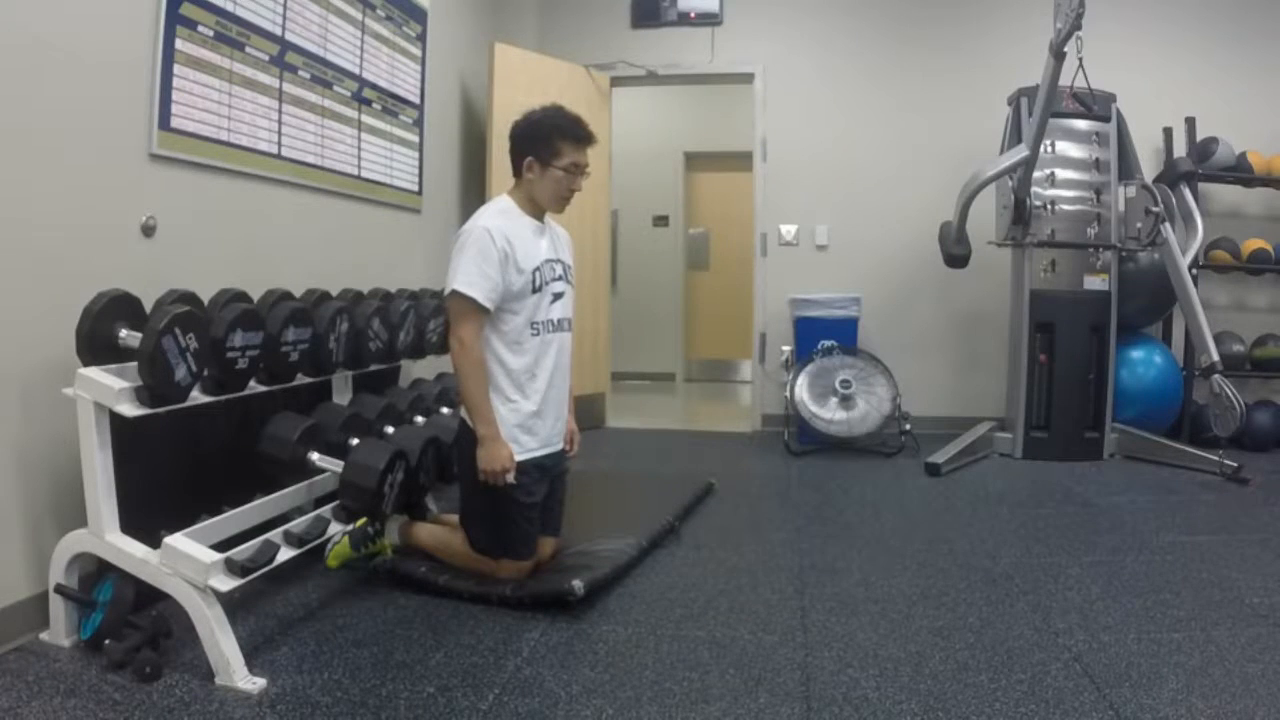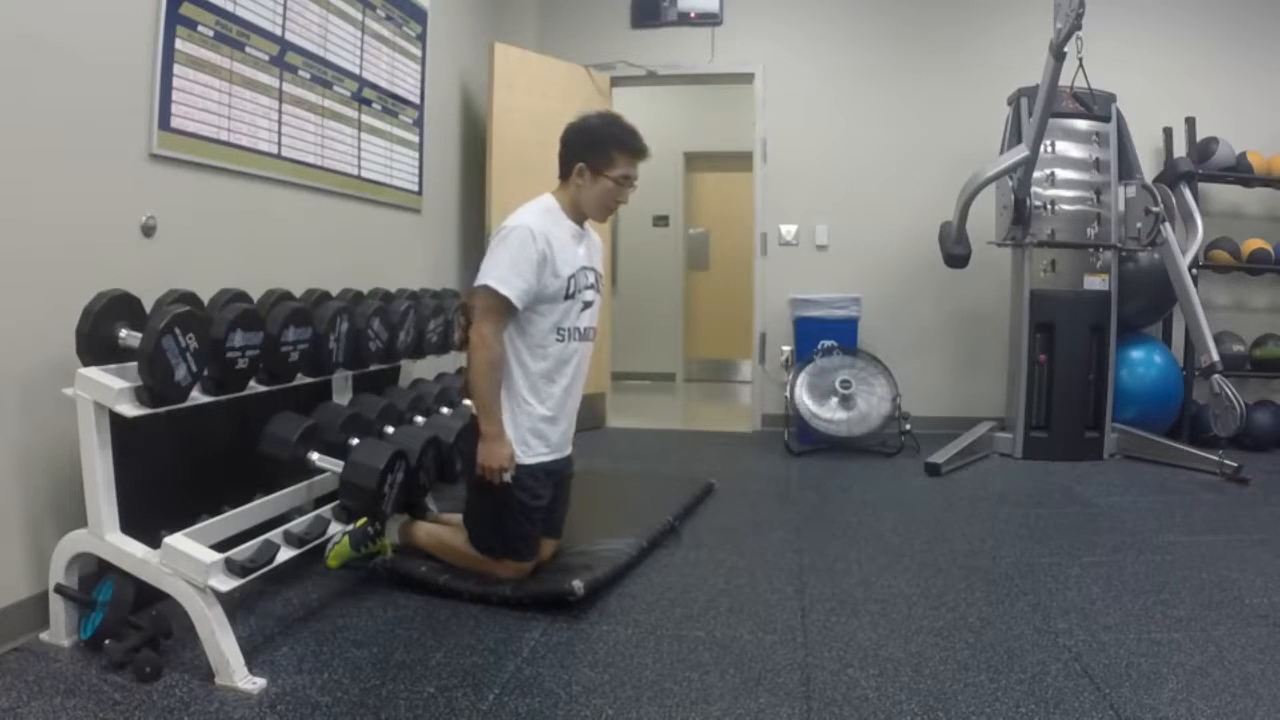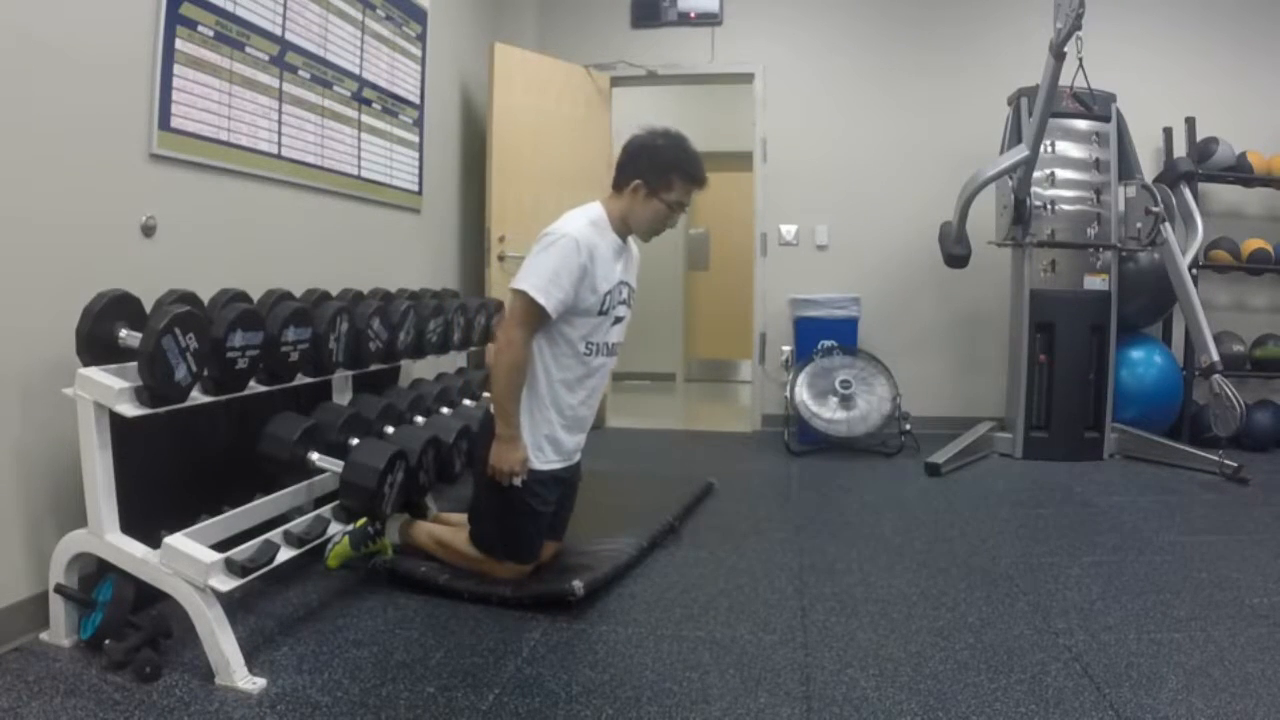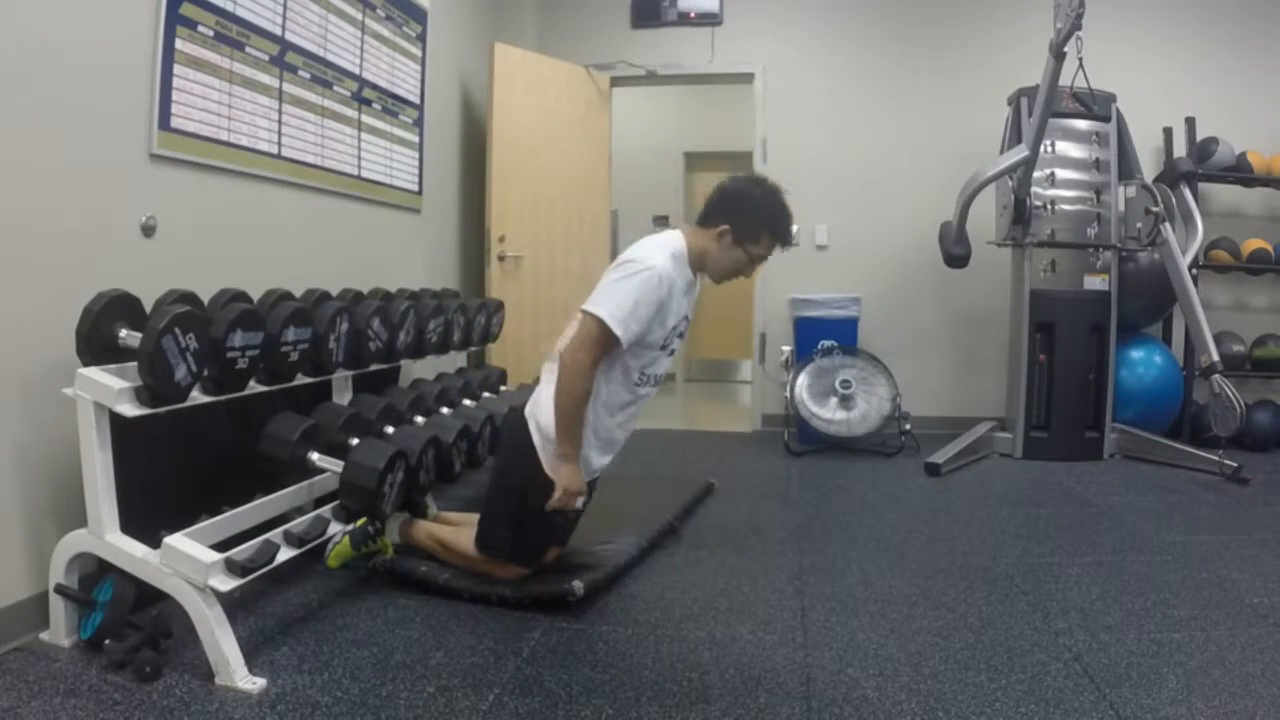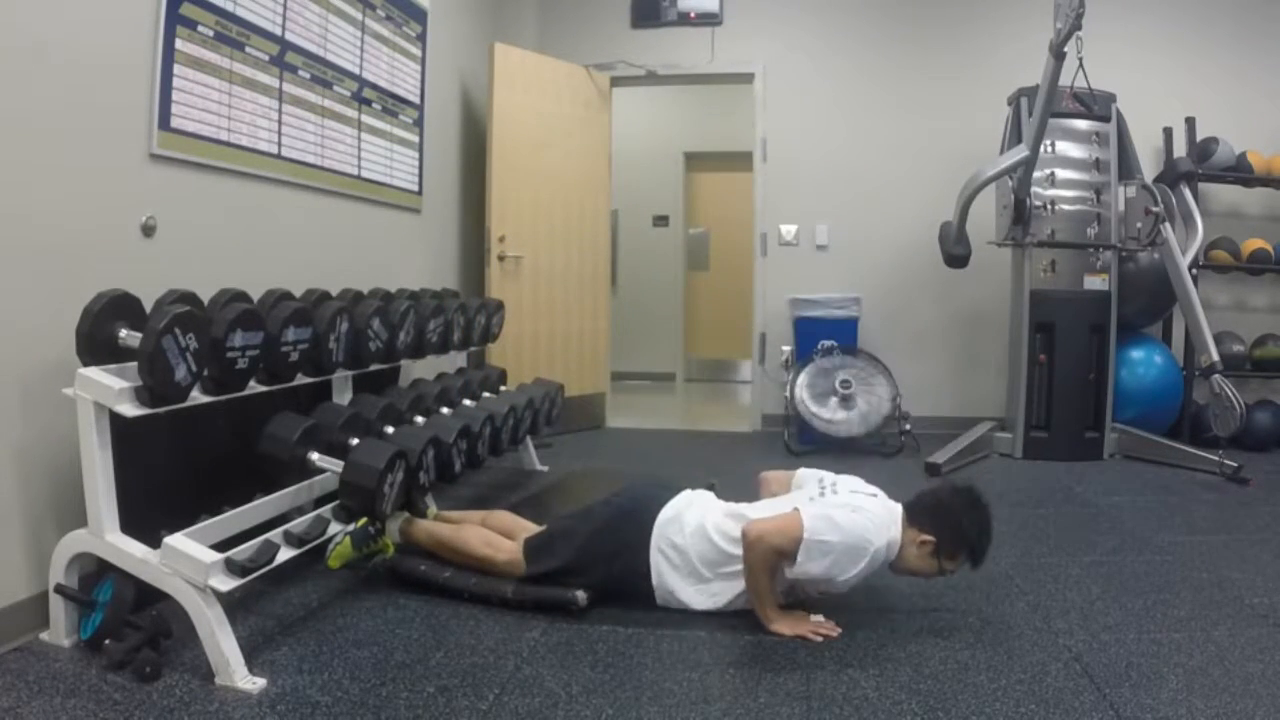
dt=1s
person 1, frame 1
left shoulder: (557, 235)
right shoulder: (489, 232)
right elbow: (464, 339)
left wrist: (567, 412)
right wrist: (489, 436)
left hip: (547, 435)
right hip: (505, 439)
left knee: (540, 550)
right knee: (510, 564)
left ankle: (425, 518)
right ankle: (393, 531)
person 1, frame 2
left shoulder: (589, 240)
right shoulder: (529, 231)
right elbow: (484, 334)
right wrist: (492, 434)
left hip: (554, 439)
right hip: (514, 442)
left knee: (541, 551)
right knee: (511, 563)
left ankle: (421, 516)
right ankle: (396, 531)
person 1, frame 3
left shoulder: (626, 249)
right shoulder: (574, 240)
right elbow: (512, 338)
right wrist: (507, 437)
left hip: (565, 443)
right hip: (526, 443)
left knee: (540, 551)
right knee: (510, 564)
left ankle: (422, 517)
right ankle: (395, 530)
person 1, frame 4
left shoulder: (682, 272)
right shoulder: (654, 270)
right elbow: (577, 359)
right wrist: (567, 459)
left hip: (580, 449)
right hip: (548, 446)
left knee: (541, 553)
right knee: (506, 565)
left ankle: (421, 515)
right ankle: (396, 530)
person 1, frame 5
left shoulder: (867, 500)
right shoulder: (868, 535)
left elbow: (771, 480)
right elbow: (760, 537)
left wrist: (795, 573)
right wrist: (772, 613)
left hip: (664, 517)
right hip: (648, 548)
left knee: (530, 536)
right knee: (513, 559)
left ankle: (415, 513)
right ankle: (394, 530)
